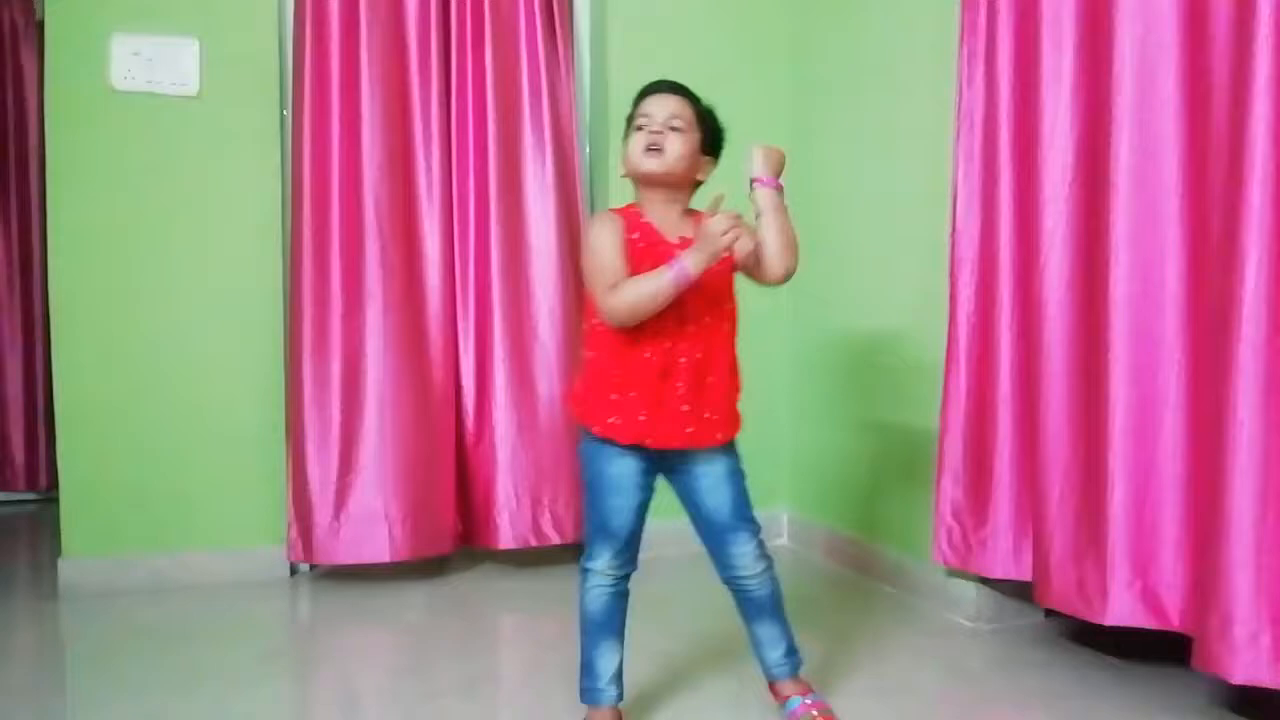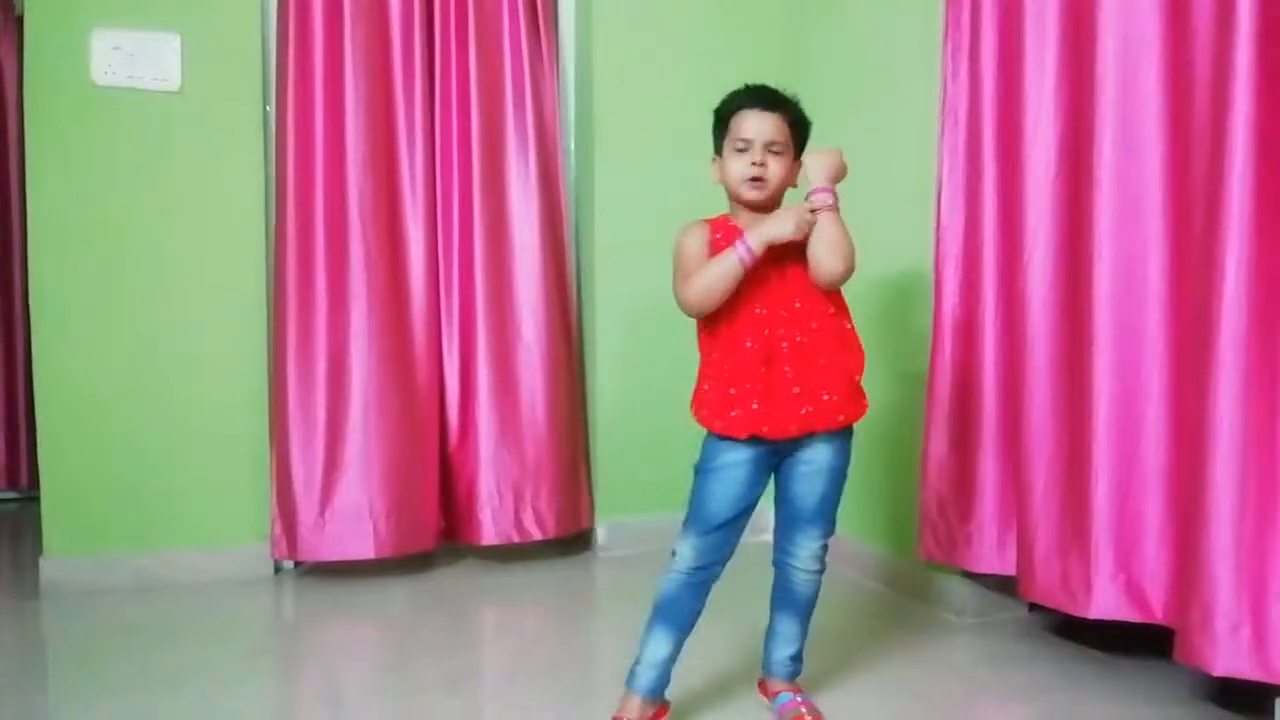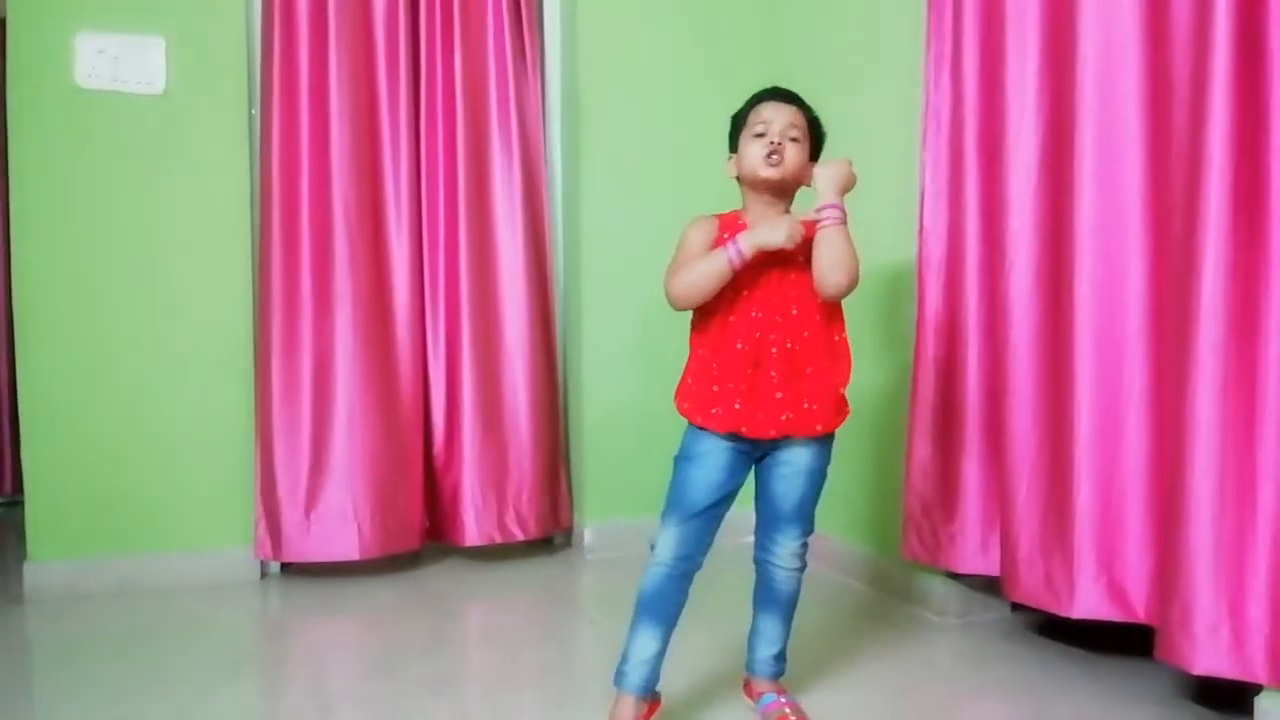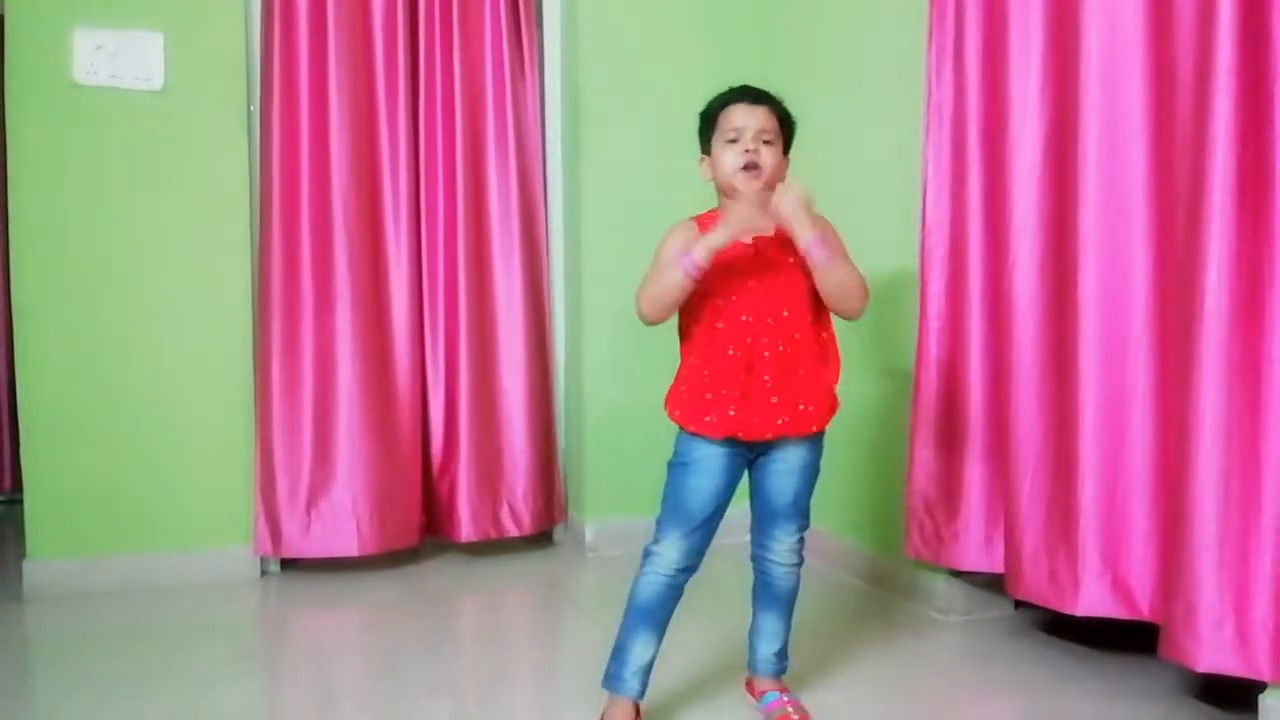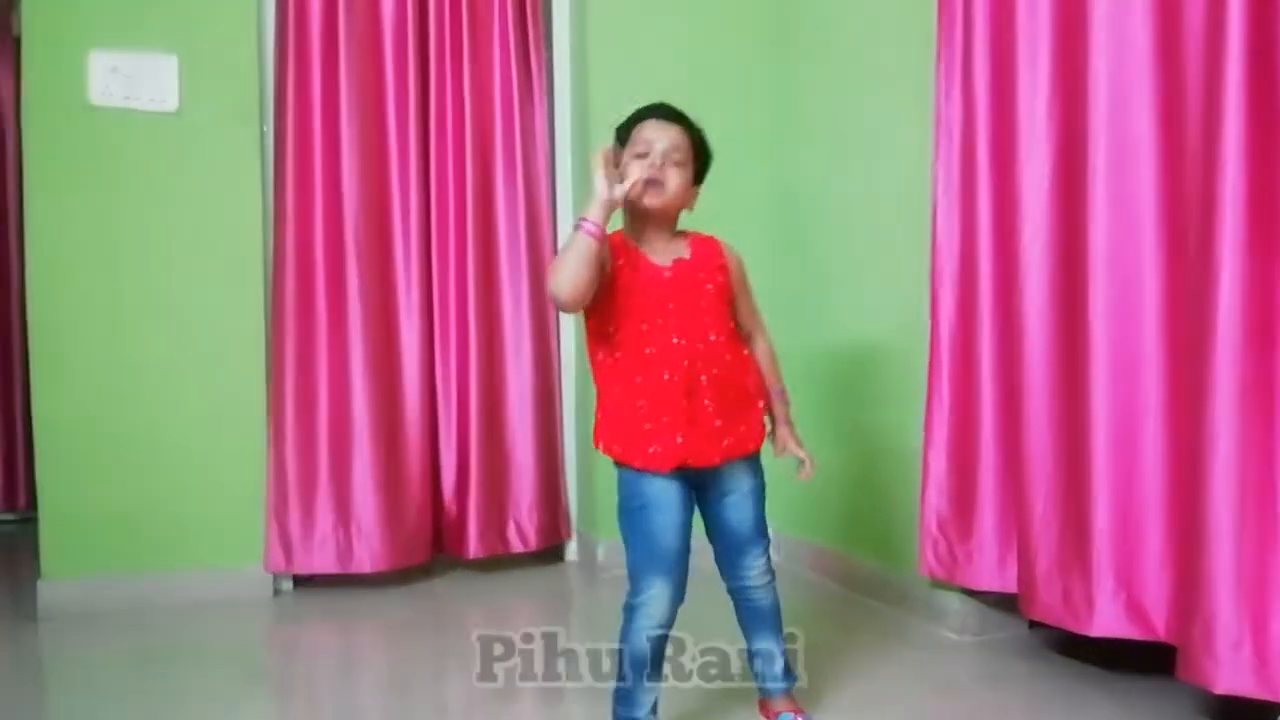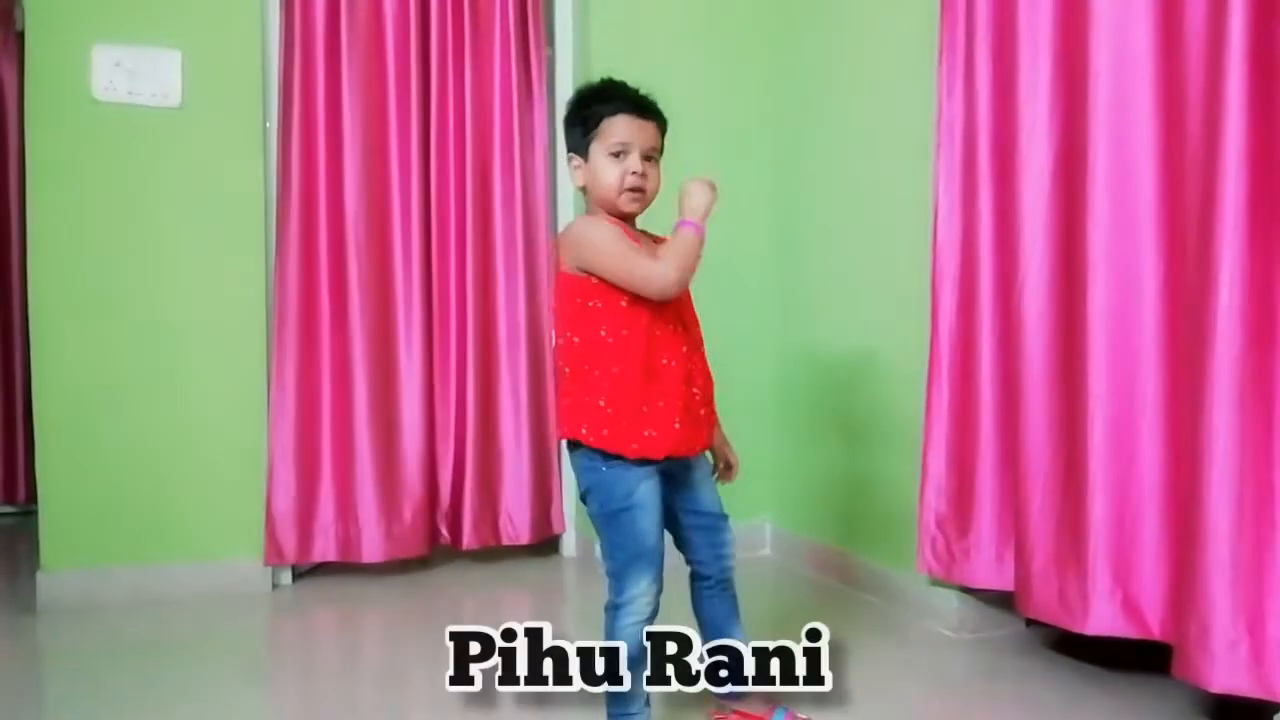
dt=0.5s
person 1, frame 1
left shoulder: (721, 231)
right shoulder: (610, 229)
left elbow: (779, 270)
right elbow: (617, 307)
left wrist: (766, 182)
right wrist: (697, 258)
left hip: (704, 431)
right hip: (618, 432)
left knee: (746, 558)
right knee: (607, 566)
person 1, frame 2
left shoulder: (810, 231)
right shoulder: (700, 237)
left elbow: (834, 271)
right elbow: (694, 298)
left wrist: (823, 188)
right wrist: (762, 236)
left hip: (821, 424)
right hip: (737, 427)
left knee: (803, 557)
right knee: (695, 556)
person 1, frame 3
left shoulder: (820, 233)
right shoulder: (710, 230)
left elbow: (836, 283)
right elbow: (679, 292)
left wrist: (832, 198)
right wrist: (754, 240)
left hip: (802, 426)
right hip: (718, 422)
left knee: (784, 556)
right knee: (674, 549)
person 1, frame 4
left shoulder: (809, 231)
right shoulder: (690, 234)
left elbow: (851, 301)
right elbow: (650, 307)
left wrist: (802, 228)
right wrist: (713, 244)
left hip: (793, 425)
right hip: (710, 424)
left knee: (780, 553)
right knee: (669, 555)
person 1, frame 5
left shoulder: (718, 257)
right shoulder: (598, 255)
left elbow: (752, 339)
right elbow: (564, 294)
left wrist: (781, 420)
right wrist: (599, 210)
left hip: (730, 449)
right hip: (646, 457)
left knee: (753, 574)
right knee: (655, 596)
person 1, frame 6
left shoulder: (658, 248)
right shoulder: (586, 237)
right elbow: (663, 280)
left wrist: (713, 430)
right wrist: (694, 213)
left hip: (680, 445)
right hip: (614, 449)
left knee: (715, 561)
right knee: (637, 592)
